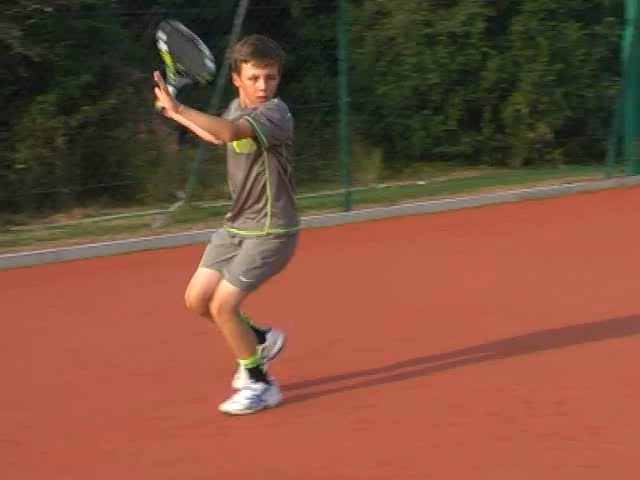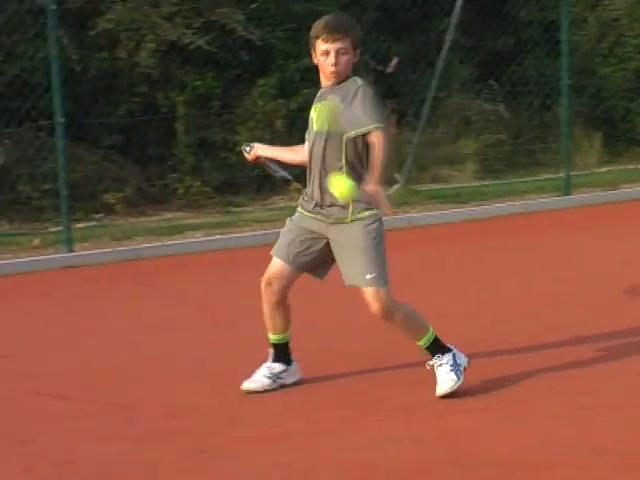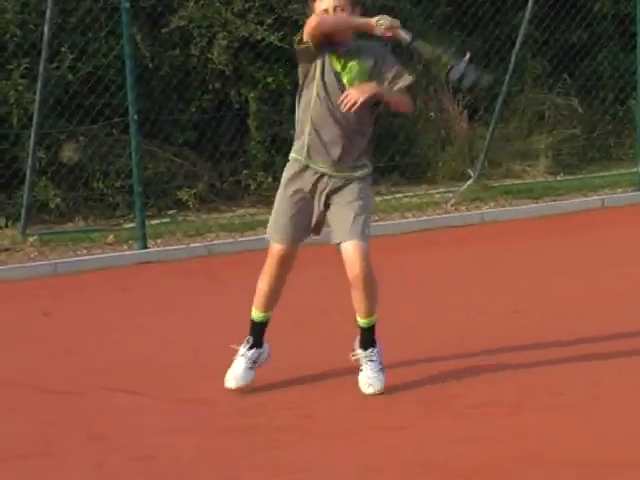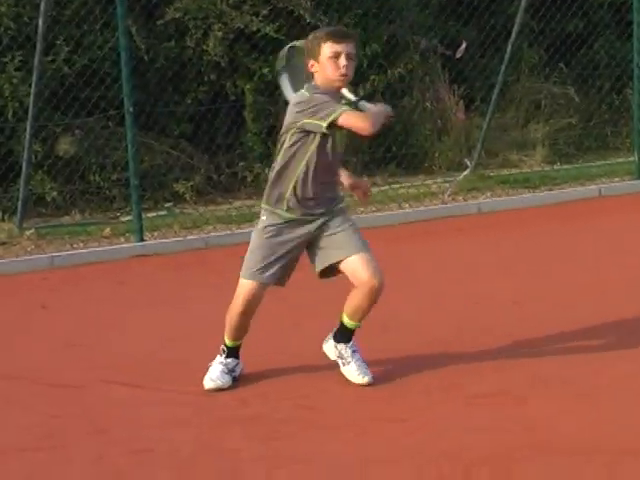
dt=0.3s
person 1, frame 1
left shoulder: (276, 113)
right shoulder: (238, 106)
left elbow: (224, 130)
left wrist: (176, 109)
left hip: (273, 232)
right hip: (239, 225)
left knee: (223, 305)
right knee: (195, 300)
left ankle: (259, 383)
right ankle: (263, 340)
person 1, frame 2
left shoulder: (358, 92)
right shoulder: (320, 99)
left elbow: (378, 140)
left wrist: (373, 183)
right wrist: (267, 151)
left hip: (355, 216)
right hip: (313, 213)
left knee: (380, 304)
right knee: (273, 282)
left ankle: (445, 356)
right ankle: (281, 364)
person 1, frame 3
left shoulder: (376, 53)
right shoulder: (313, 49)
left elbow: (404, 105)
left wrist: (376, 87)
left hip: (352, 177)
right hip: (305, 171)
left knee: (360, 266)
right knee: (276, 262)
left ankle: (367, 348)
right ankle: (253, 347)
person 1, frame 4
left shoulder: (336, 107)
right shoulder: (308, 100)
right elbow: (368, 125)
left wrist: (347, 178)
right wrist: (382, 111)
left hip: (328, 213)
right hip: (283, 215)
left knee: (371, 282)
right knee: (246, 298)
left ankle: (342, 343)
right ankle: (229, 357)
